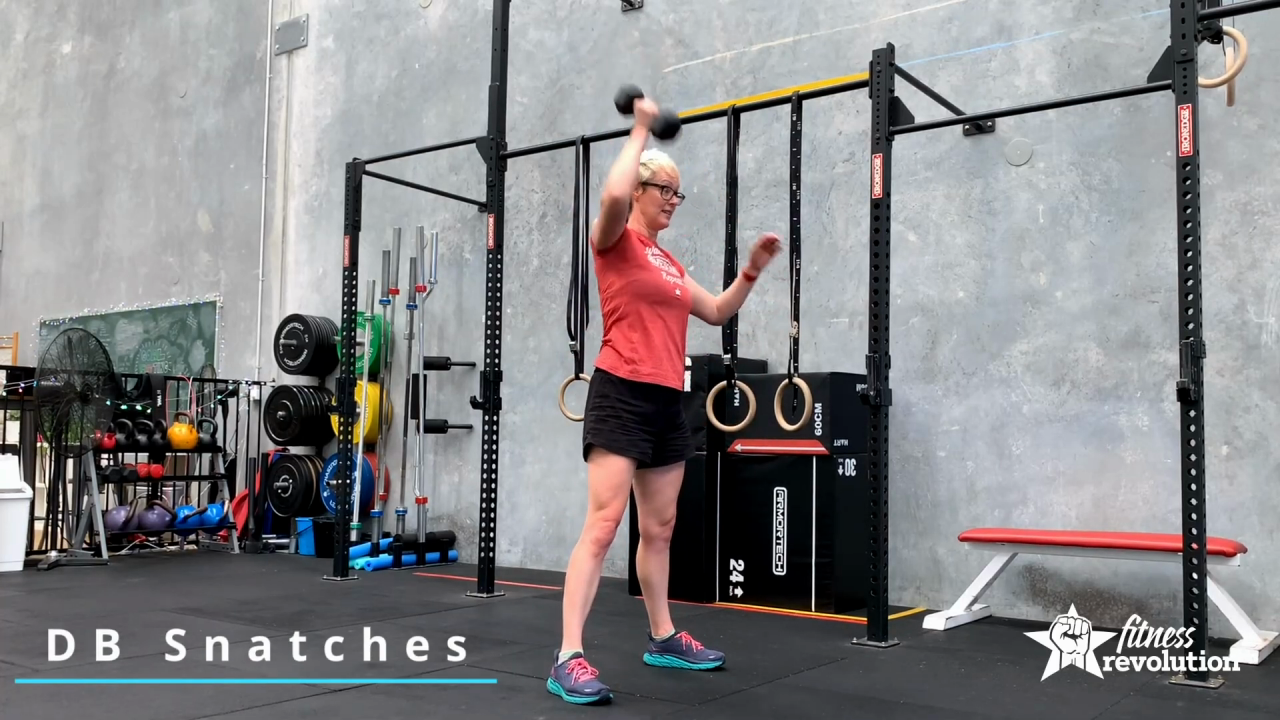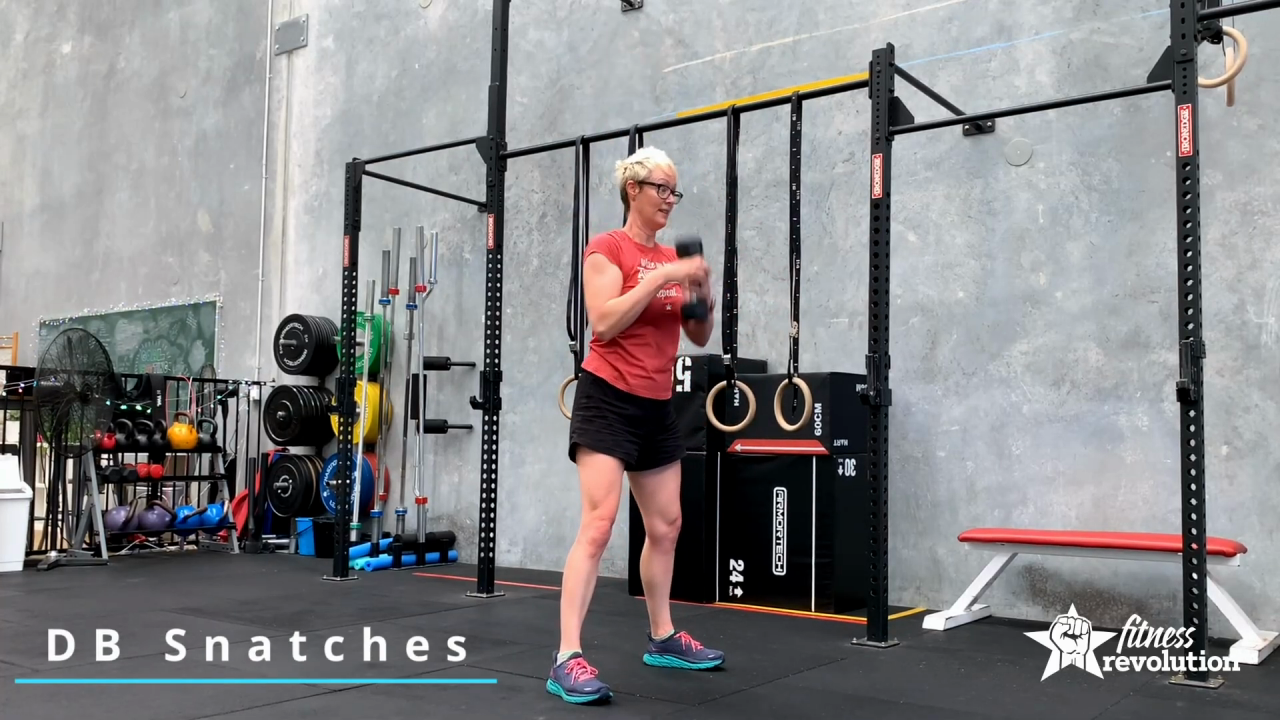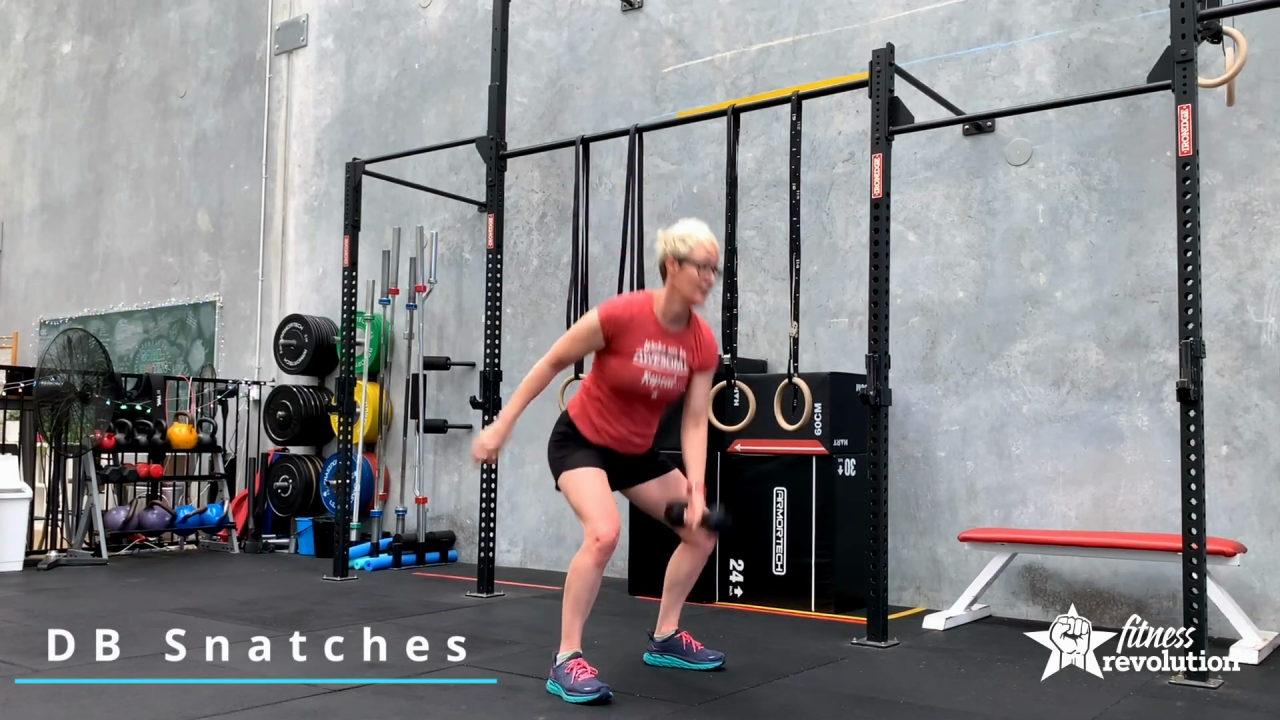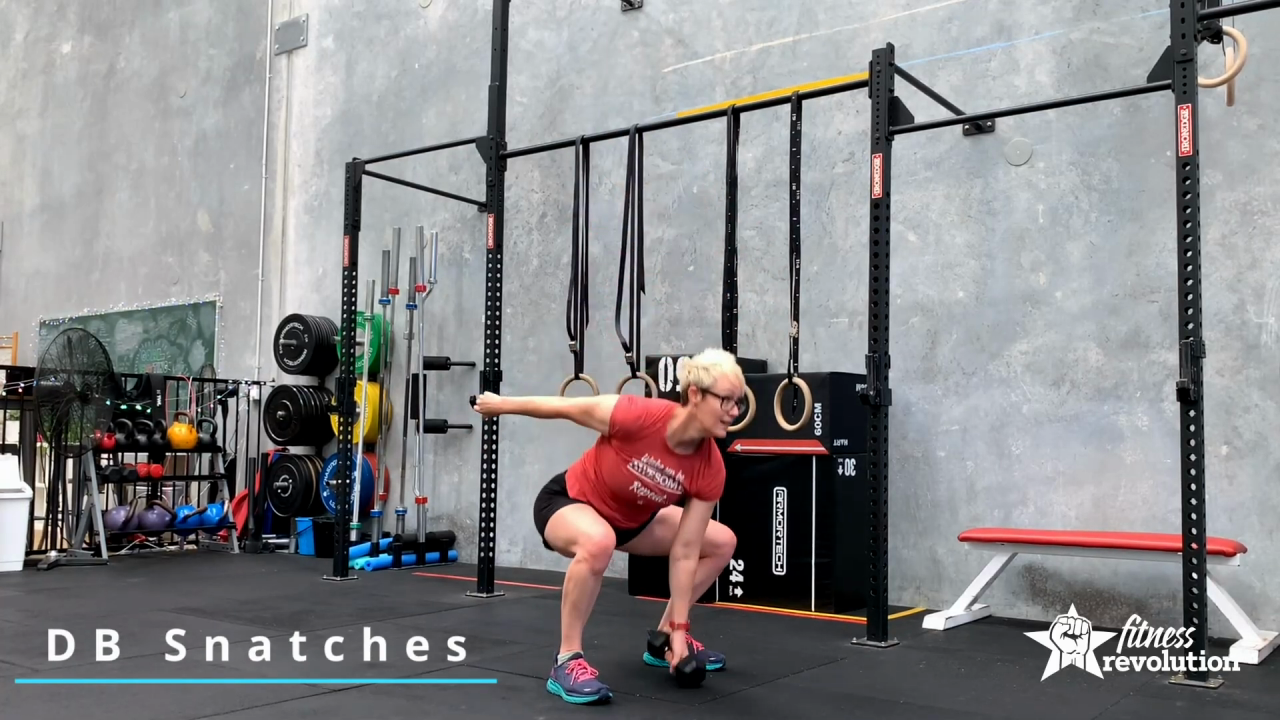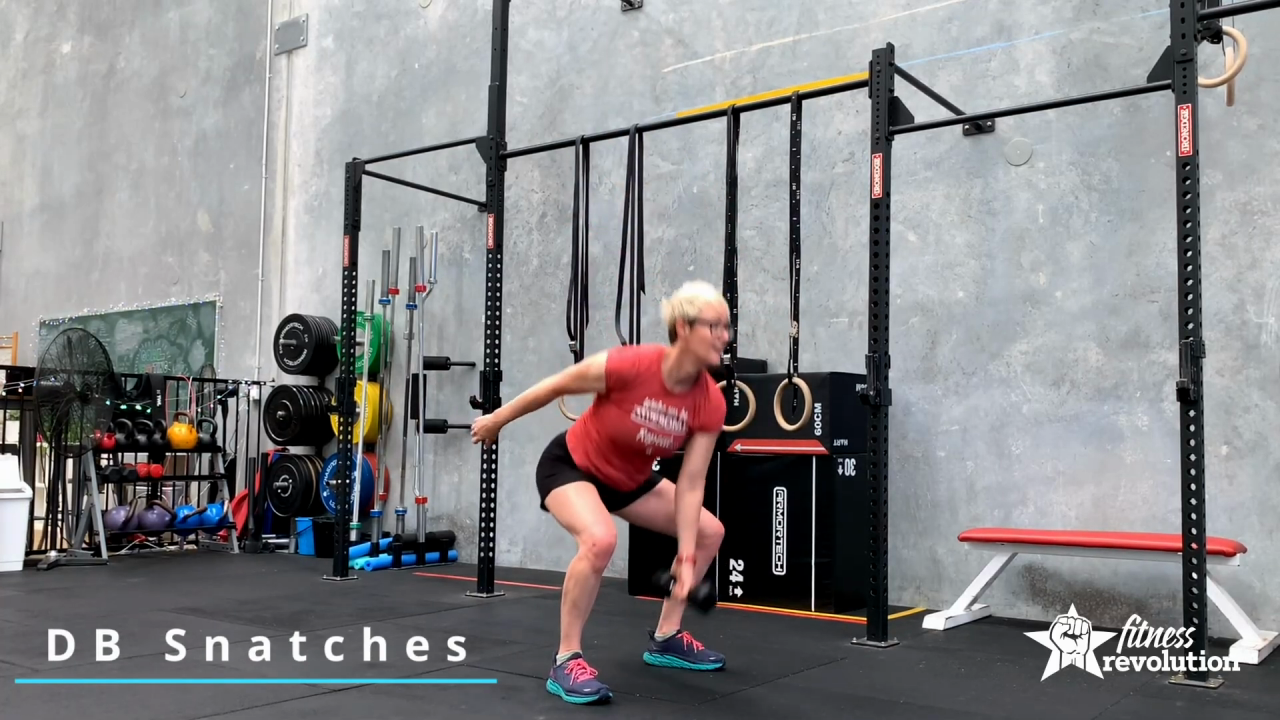
dt=0.3s
person 1, frame 1
left shoulder: (669, 261)
right shoulder: (615, 240)
left elbow: (715, 309)
right elbow: (614, 193)
left wrist: (752, 269)
right wrist: (640, 129)
left hip: (668, 401)
right hip: (621, 395)
left knee: (659, 528)
right knee: (603, 525)
left ankle: (663, 636)
right ankle: (568, 658)
person 1, frame 2
left shoulder: (676, 262)
right shoulder: (607, 250)
left elbow: (700, 335)
right elbow: (601, 324)
left wrist: (699, 295)
right wrist: (660, 285)
left hip: (656, 409)
right hip: (606, 403)
left knee: (664, 528)
right knee: (598, 528)
left ankle: (662, 638)
right ankle: (566, 658)
person 1, frame 3
left shoulder: (704, 344)
right shoulder: (619, 315)
left elbow: (695, 426)
right elbow: (550, 364)
left wrist: (696, 492)
right wrist: (503, 424)
left hip: (640, 452)
right hip: (581, 441)
left knee: (703, 530)
right knee: (605, 532)
left ankle: (664, 637)
right ankle: (567, 658)
person 1, frame 4
left shoulder: (709, 470)
right shoulder: (635, 416)
left elbow: (685, 551)
right elbow: (564, 407)
left wrist: (678, 627)
right wrist: (501, 404)
right hip: (566, 502)
left knee: (722, 543)
right knee: (598, 542)
left ankle: (663, 638)
right ankle: (568, 660)
person 1, frame 5
left shoulder: (710, 404)
right shoulder: (628, 366)
left elbow: (690, 489)
right elbow: (556, 385)
left wrist: (686, 559)
right wrist: (496, 420)
left hip: (630, 481)
right hip: (569, 468)
left knee: (710, 532)
right knee: (600, 538)
left ankle: (665, 637)
right ankle: (567, 658)
